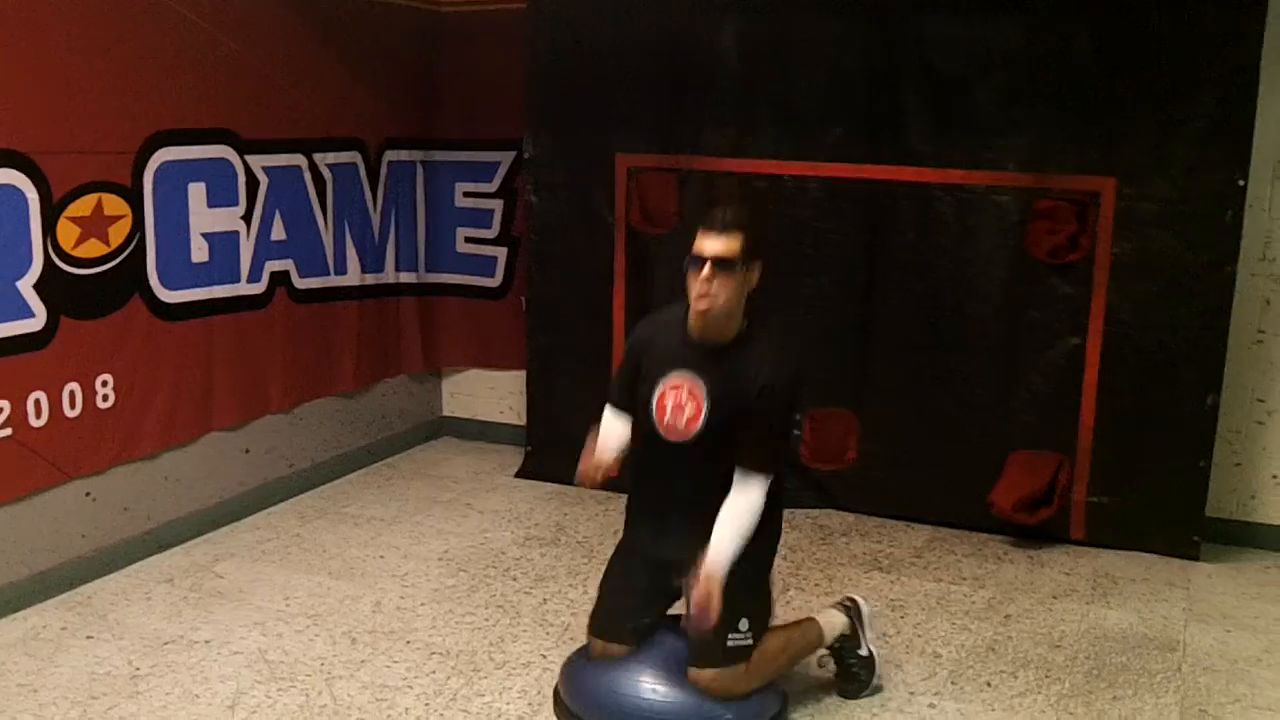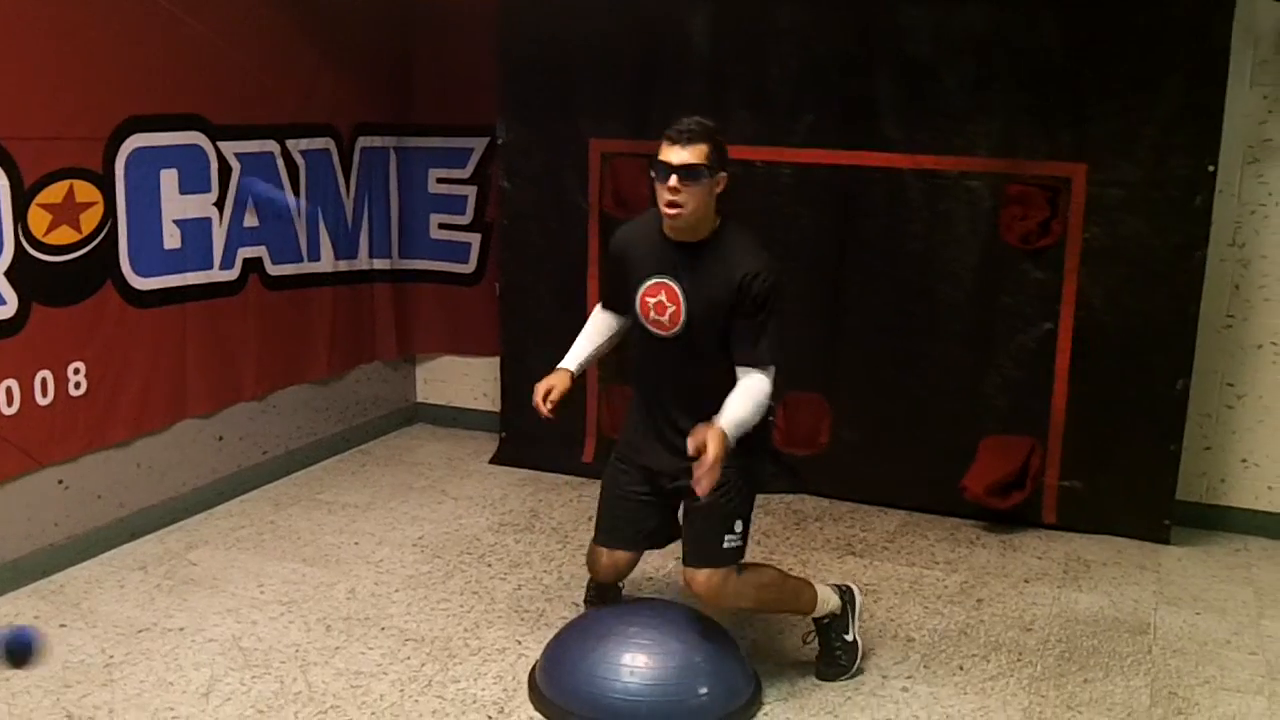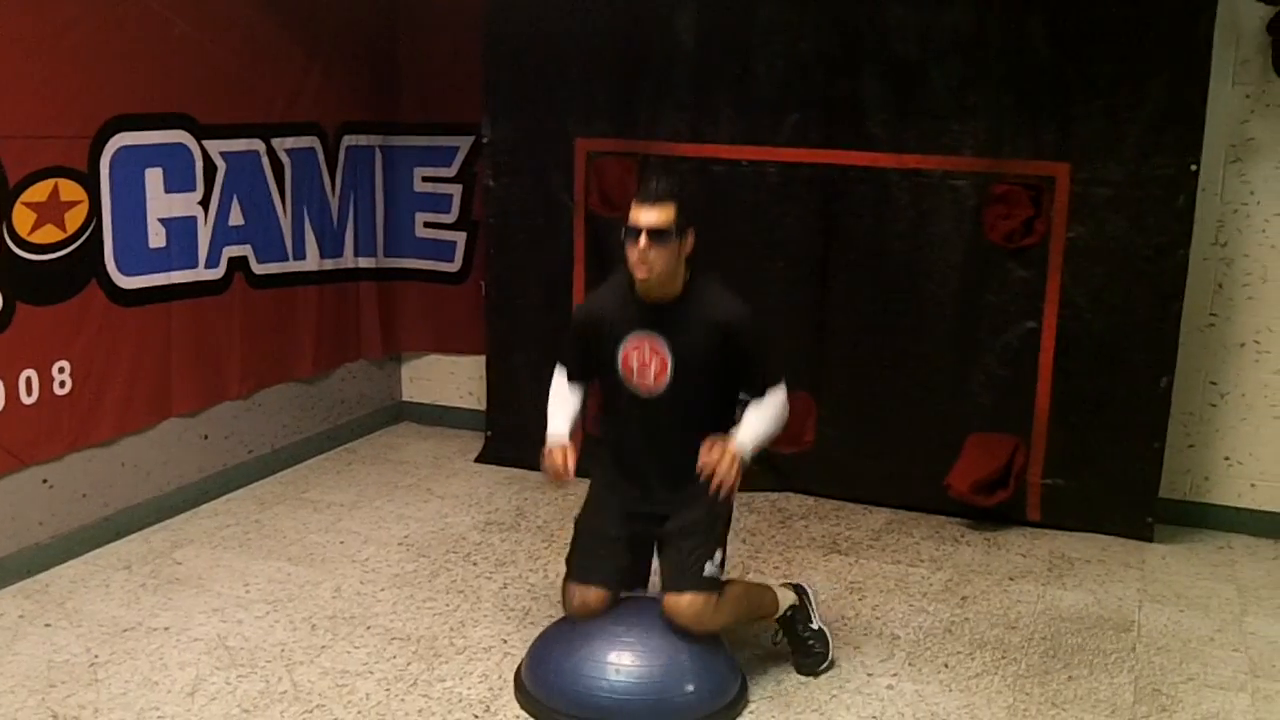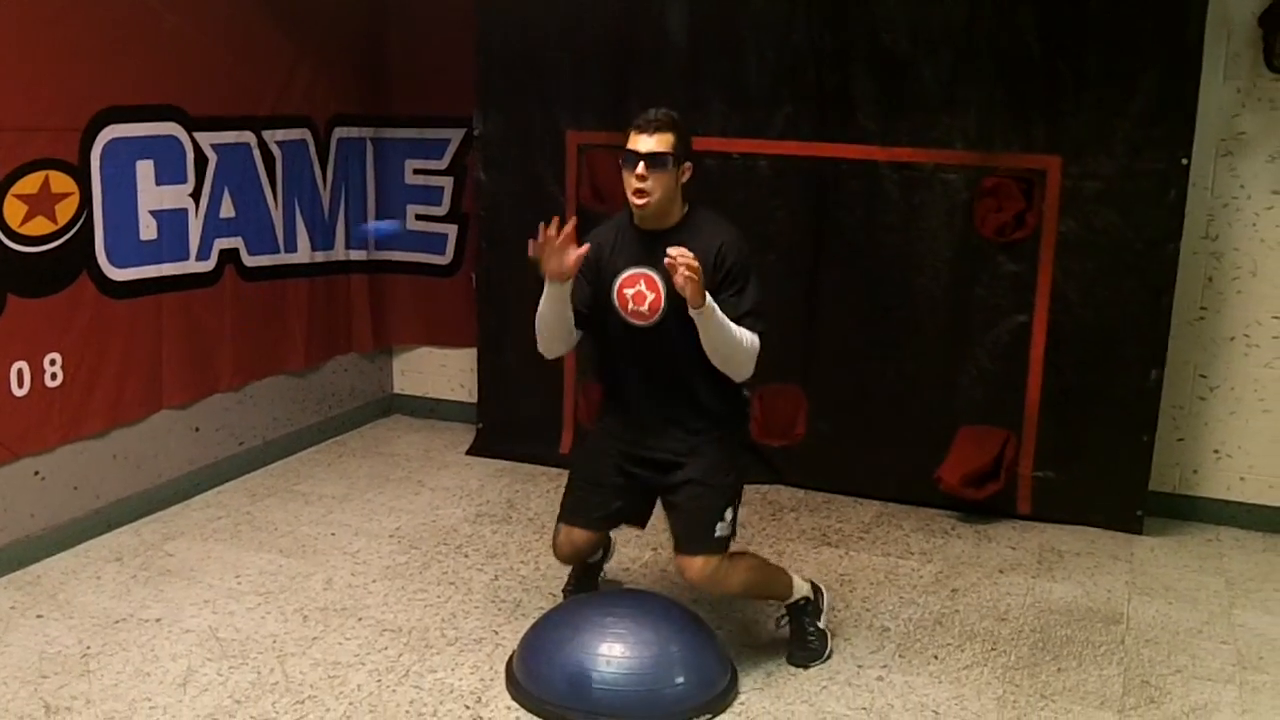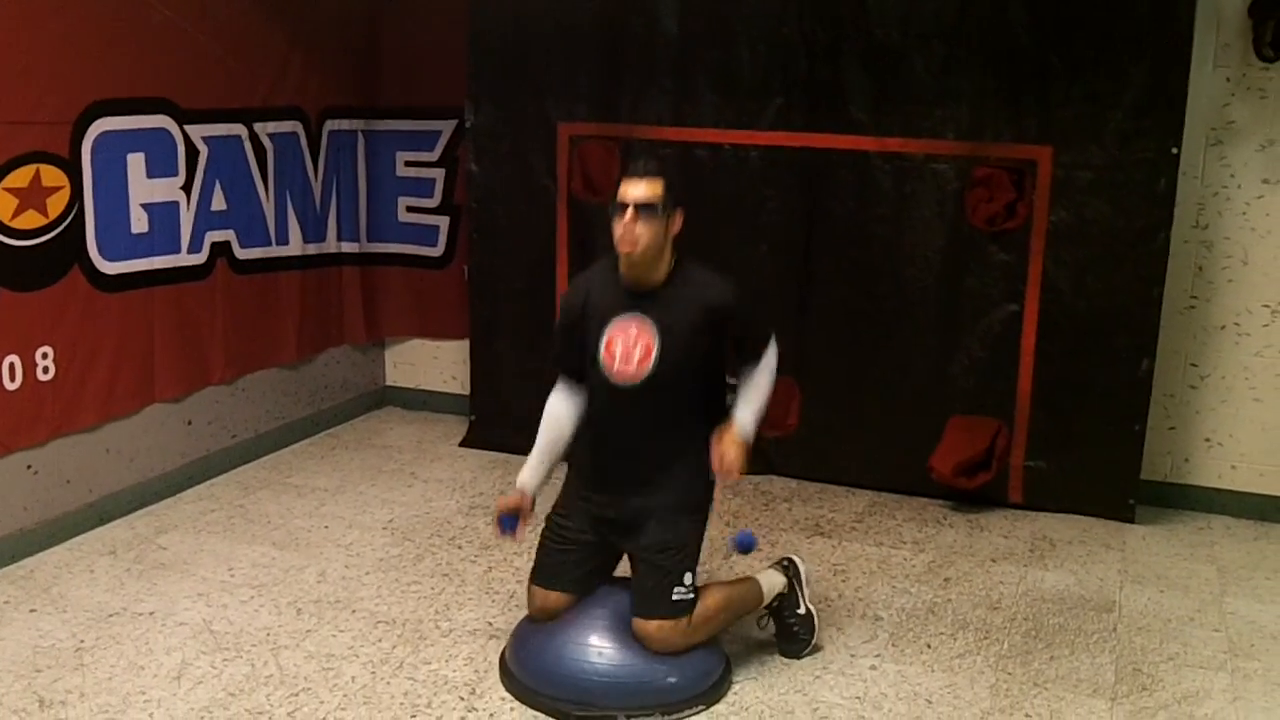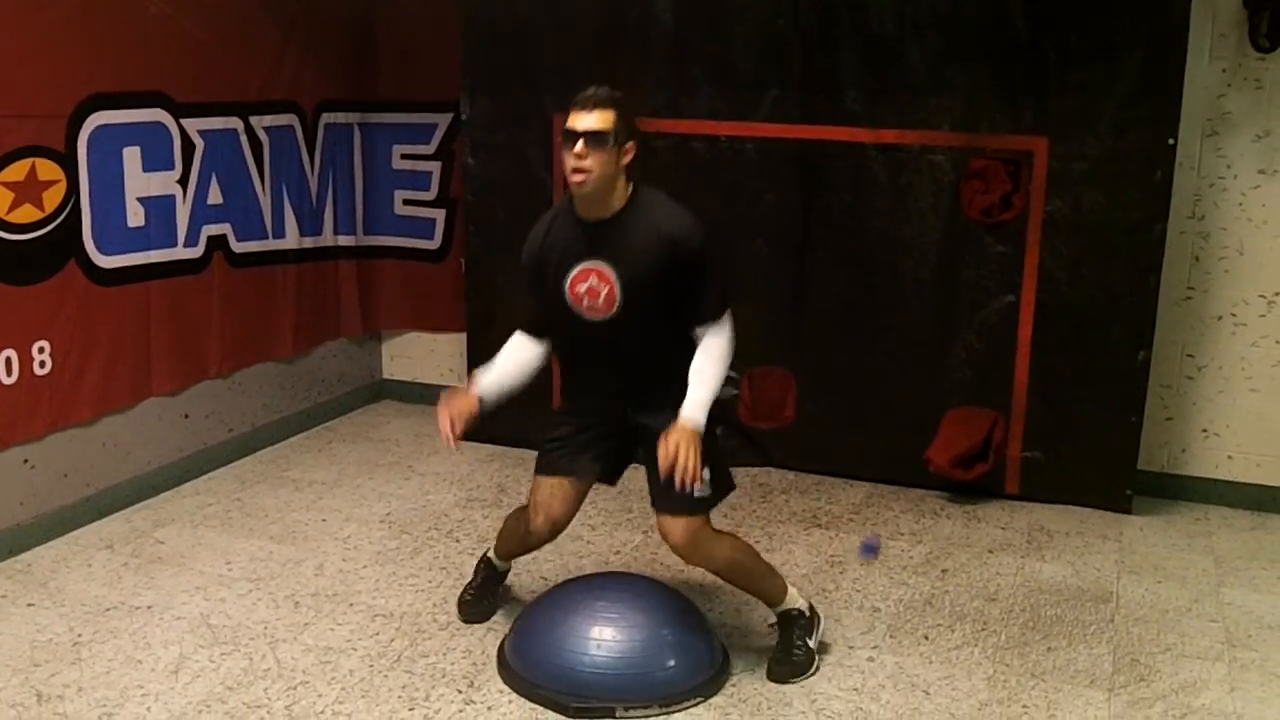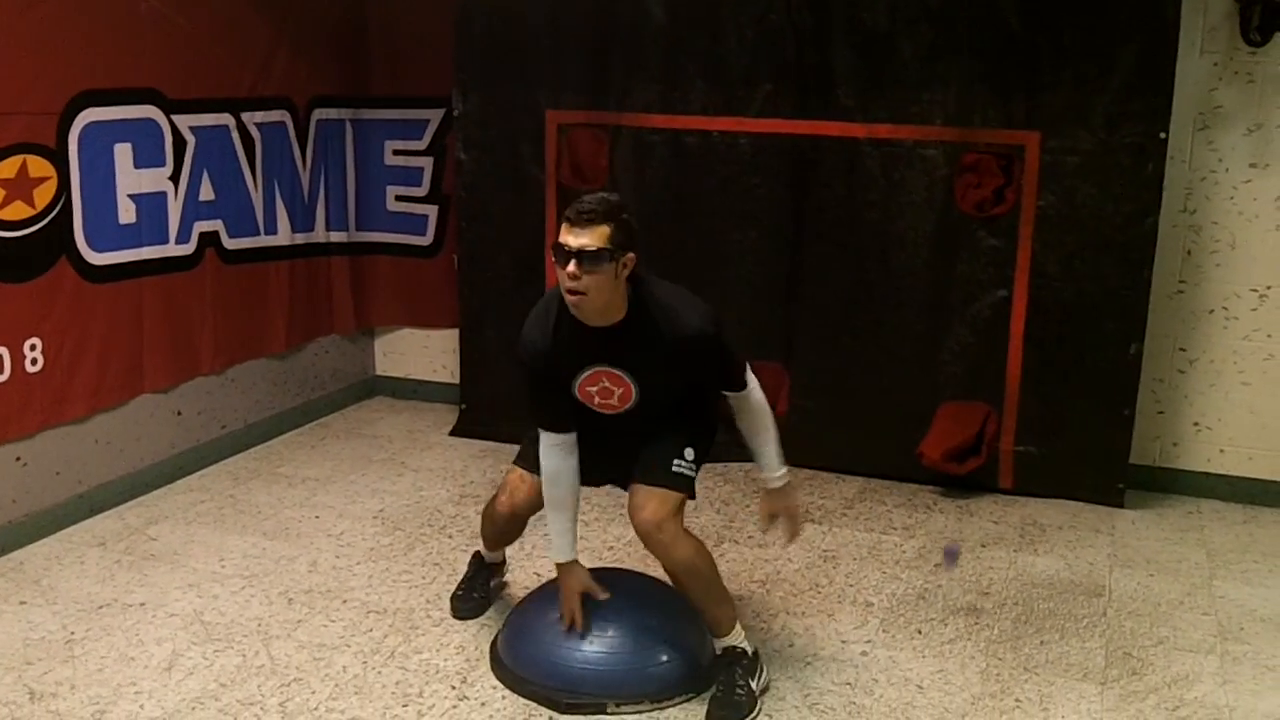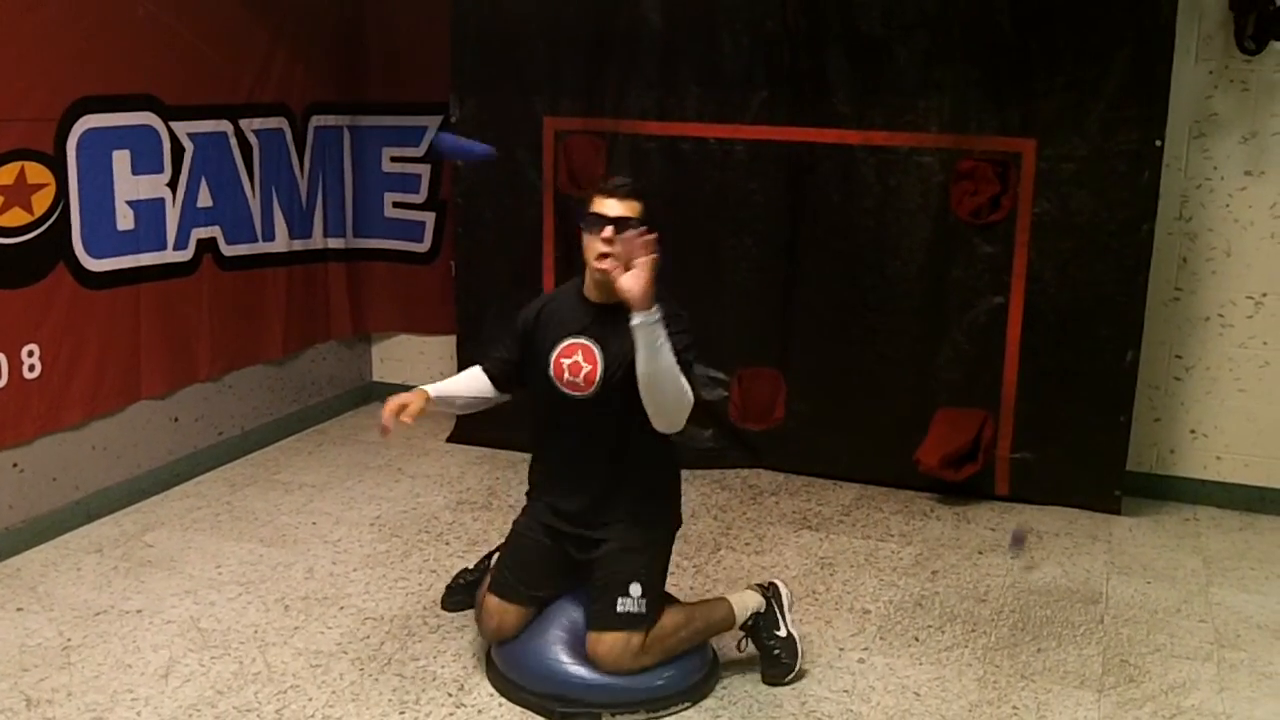
dt=0.5s
person 1, frame 1
left shoulder: (764, 372)
right shoulder: (652, 336)
left elbow: (750, 488)
right elbow: (621, 416)
left wrist: (715, 567)
right wrist: (604, 452)
left hip: (727, 531)
right hip: (652, 523)
left knee: (716, 678)
right knee: (605, 650)
left ankle: (839, 623)
right ankle: (656, 600)
person 1, frame 2
left shoulder: (745, 270)
right shoulder: (630, 243)
left elbow: (757, 383)
left wrist: (721, 429)
right wrist: (566, 369)
left hip: (717, 443)
right hip: (647, 431)
left knee: (710, 585)
right knee: (606, 565)
left ankle: (831, 605)
right ankle: (606, 592)
person 1, frame 3
left shoulder: (722, 316)
right shoulder: (600, 310)
left elbow: (774, 398)
right elbow: (569, 378)
left wrist: (738, 444)
right wrist: (558, 435)
left hip: (695, 487)
right hip: (618, 480)
left knee: (690, 611)
right knee: (581, 605)
left ankle: (790, 603)
right ankle: (628, 563)
person 1, frame 4
left shoulder: (718, 245)
right shoulder: (602, 243)
left elbow: (742, 364)
right elbow: (553, 347)
left wrist: (699, 302)
right wrist: (556, 282)
left hip: (703, 432)
right hip: (623, 424)
left knee: (704, 571)
right knee: (570, 545)
left ankle: (802, 596)
right ankle: (595, 561)
person 1, frame 5
left shoulder: (710, 300)
right shoulder: (585, 296)
left elbow: (761, 357)
right elbow: (569, 391)
left wrist: (740, 426)
right wrist: (528, 482)
left hip: (673, 488)
right hip: (592, 485)
left knee: (660, 634)
right knee: (544, 606)
left ankle: (777, 584)
right ankle: (601, 563)
person 1, frame 6
left shoulder: (670, 231)
right shoulder: (546, 240)
left elbow: (716, 331)
right elbow: (532, 340)
left wrist: (692, 419)
right wrist: (478, 392)
left hip: (666, 400)
right hip: (589, 397)
left knee: (685, 536)
right knee: (543, 516)
left ankle: (795, 611)
right ankle: (495, 563)
person 1, frame 7
left shoulder: (681, 322)
right shoulder: (544, 334)
left elbow: (741, 391)
right elbow: (557, 444)
left wrist: (776, 480)
right wrist: (566, 560)
left hip: (672, 421)
right hip: (587, 421)
left knee: (653, 518)
right knee: (510, 503)
left ankle: (737, 652)
right ankle: (488, 563)
person 1, frame 8
left shoulder: (654, 316)
right shoulder: (546, 312)
left elbow: (669, 420)
right elbow: (494, 381)
left wrist: (642, 312)
right wrist: (426, 395)
left hip: (633, 513)
right hip: (554, 503)
left knee: (612, 653)
right knee: (496, 625)
left ankle: (754, 606)
right ankle: (502, 566)
